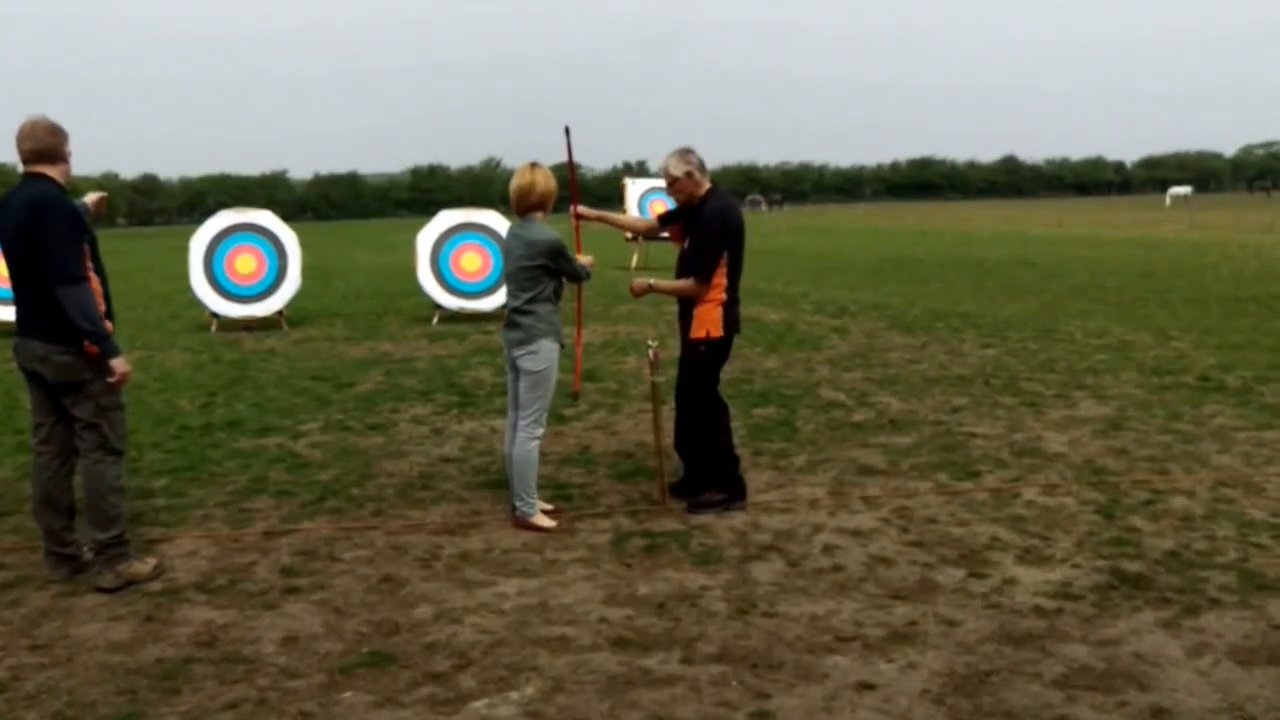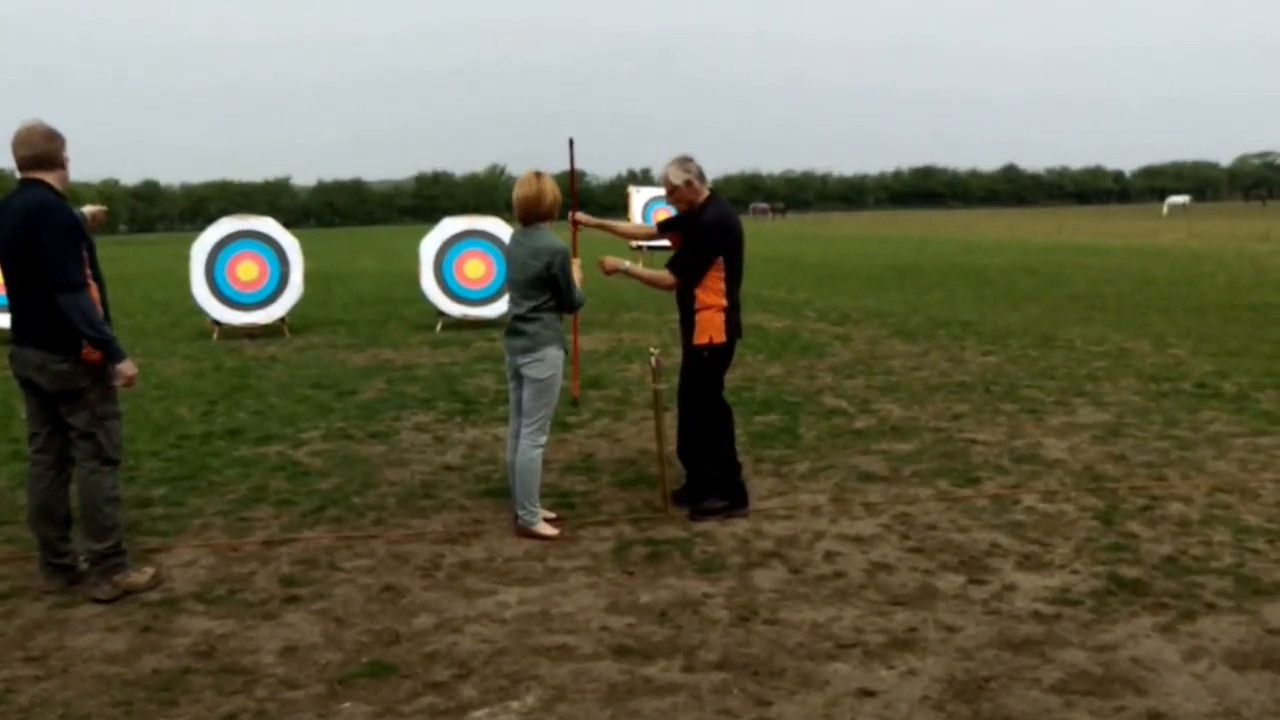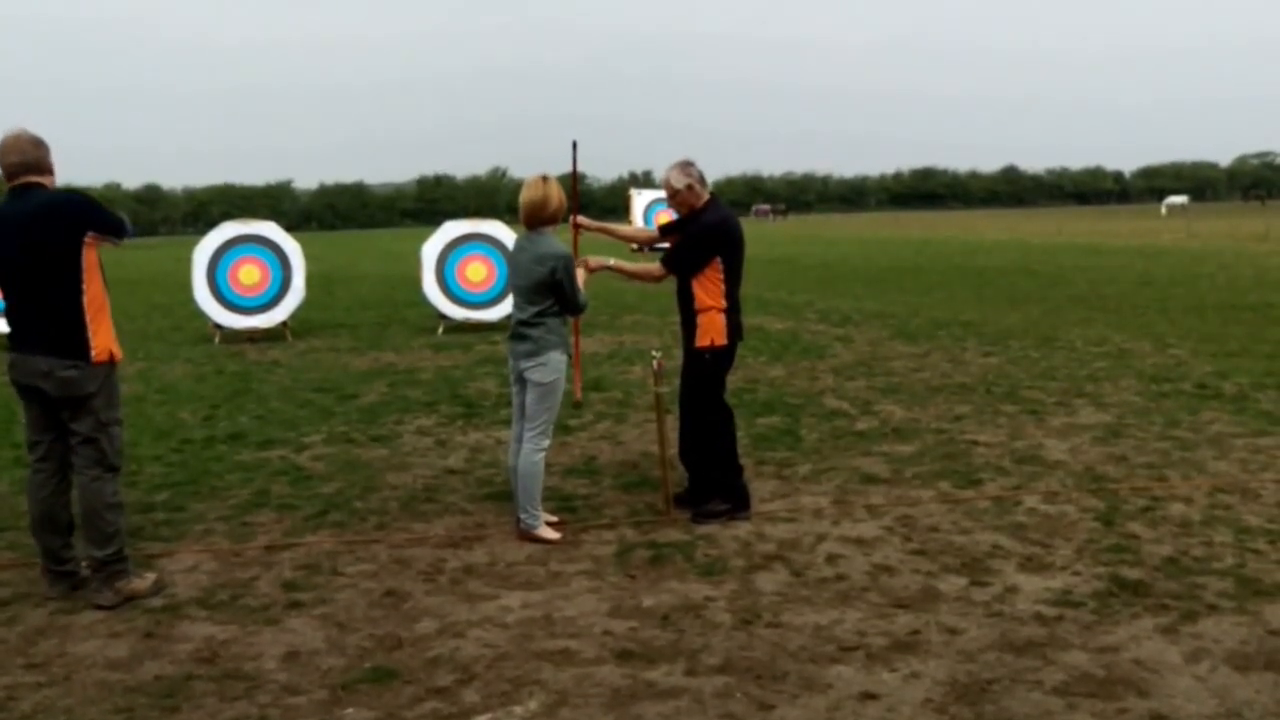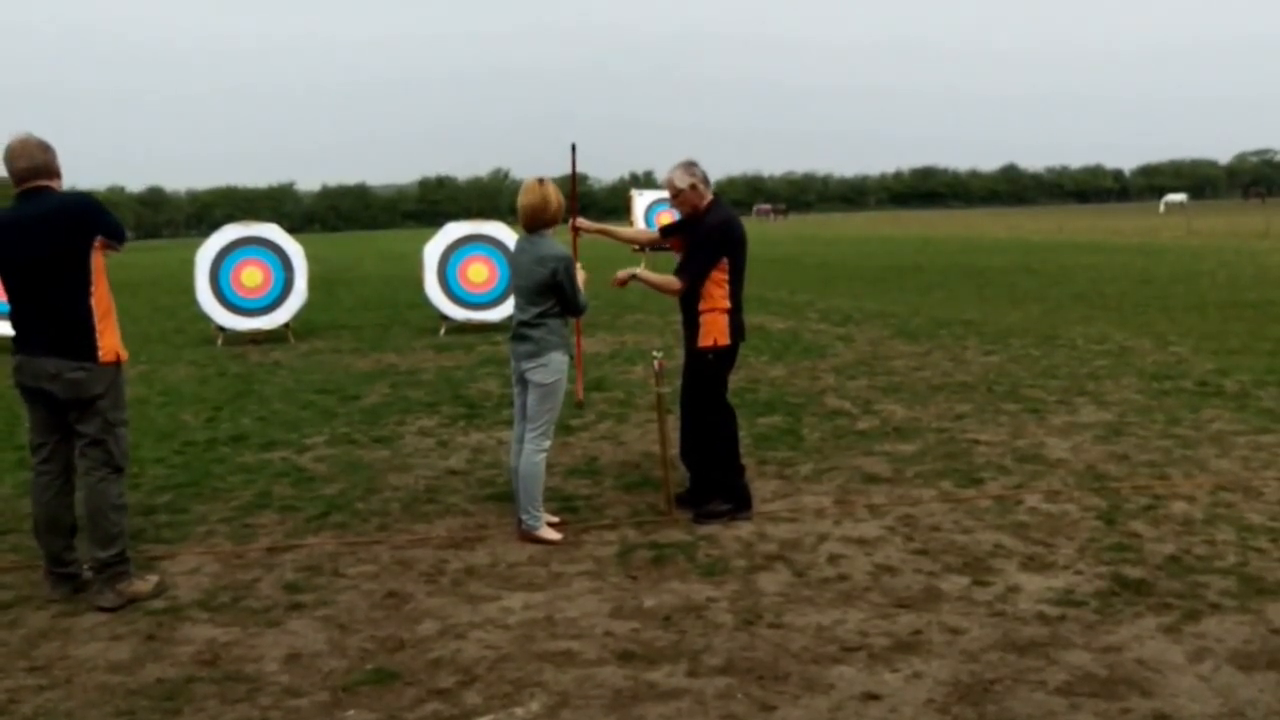
dt=1s
person 1, frame 1
right shoulder: (53, 203)
right elbow: (72, 286)
left wrist: (81, 212)
right wrist: (109, 349)
right hip: (73, 349)
left knee: (51, 448)
right knee: (101, 448)
left ankle: (62, 554)
right ankle: (112, 559)
person 1, frame 2
right shoulder: (51, 210)
right elbow: (71, 293)
left wrist: (78, 224)
right wrist: (115, 353)
right hip: (71, 357)
left knee: (46, 458)
right knee: (96, 460)
left ankle: (57, 565)
right ankle: (109, 571)
person 1, frame 3
right shoulder: (69, 206)
right elbow: (119, 228)
right hip: (78, 361)
left knee: (45, 464)
right knee: (97, 465)
left ankle: (59, 571)
right ankle: (110, 577)
person 1, frame 4
right shoulder: (78, 208)
right elbow: (117, 237)
right hip: (85, 362)
left knee: (49, 465)
right knee: (101, 465)
left ankle: (61, 573)
right ankle: (112, 579)
person 2, frame 1
left shoulder: (514, 234)
right shoulder: (547, 238)
right elbow: (577, 273)
left wrist: (570, 265)
right wrist: (586, 265)
left hip: (515, 336)
right hip: (538, 340)
left knee: (517, 423)
right knee: (531, 428)
left ankle: (523, 498)
right ankle: (526, 509)
person 2, frame 2
left shoulder: (515, 241)
right shoulder: (554, 248)
right elbow: (570, 303)
right wrist: (577, 279)
left hip: (515, 344)
right hip: (542, 349)
left knee: (517, 431)
right knee: (534, 436)
left ankle: (524, 507)
right ankle: (528, 518)
person 2, frame 3
left shoulder: (520, 246)
right shoulder: (558, 254)
right elbow: (575, 306)
right wrist: (580, 281)
left hip: (519, 349)
right hip: (546, 354)
left knee: (520, 435)
right knee: (536, 440)
left ankle: (527, 510)
right ankle: (530, 522)
person 2, frame 4
left shoulder: (521, 247)
right shoulder: (558, 256)
right elbow: (576, 307)
right wrist: (579, 281)
left hip: (521, 350)
right hip: (547, 355)
left knee: (522, 436)
right knee: (537, 440)
left ankle: (527, 511)
right ankle: (531, 523)
person 3, frame 1
left shoulder: (716, 214)
right shoulder: (698, 208)
left elbow: (697, 285)
right elbow: (649, 226)
left wrist: (649, 285)
right wrist: (597, 216)
left hip: (711, 323)
right hip: (699, 322)
left knee: (704, 400)
right knee: (689, 398)
left ankle: (728, 486)
right ankle: (698, 475)
person 3, frame 2
left shoulder: (713, 221)
right shoulder: (698, 216)
left elbow: (670, 279)
right elbow: (649, 231)
left wrist: (623, 266)
right wrist: (596, 223)
left hip: (713, 328)
right hip: (700, 326)
left knee: (708, 406)
right knee: (692, 405)
left ankle: (730, 493)
right ankle: (701, 483)
person 3, frame 3
left shoulder: (712, 224)
right shoulder: (699, 219)
left elbow: (658, 272)
right elbow: (650, 235)
left wrist: (608, 263)
right wrist: (596, 226)
left hip: (714, 331)
right hip: (701, 329)
left knee: (710, 408)
right knee: (694, 407)
left ankle: (732, 495)
right ankle: (703, 486)
person 3, frame 4
left shoulder: (716, 224)
right shoulder: (700, 220)
left elbow: (678, 284)
right elbow: (651, 236)
left wrist: (635, 273)
right wrist: (598, 228)
left hip: (716, 331)
right hip: (702, 329)
left knee: (712, 408)
right knee: (695, 408)
left ankle: (734, 496)
right ankle: (704, 486)
